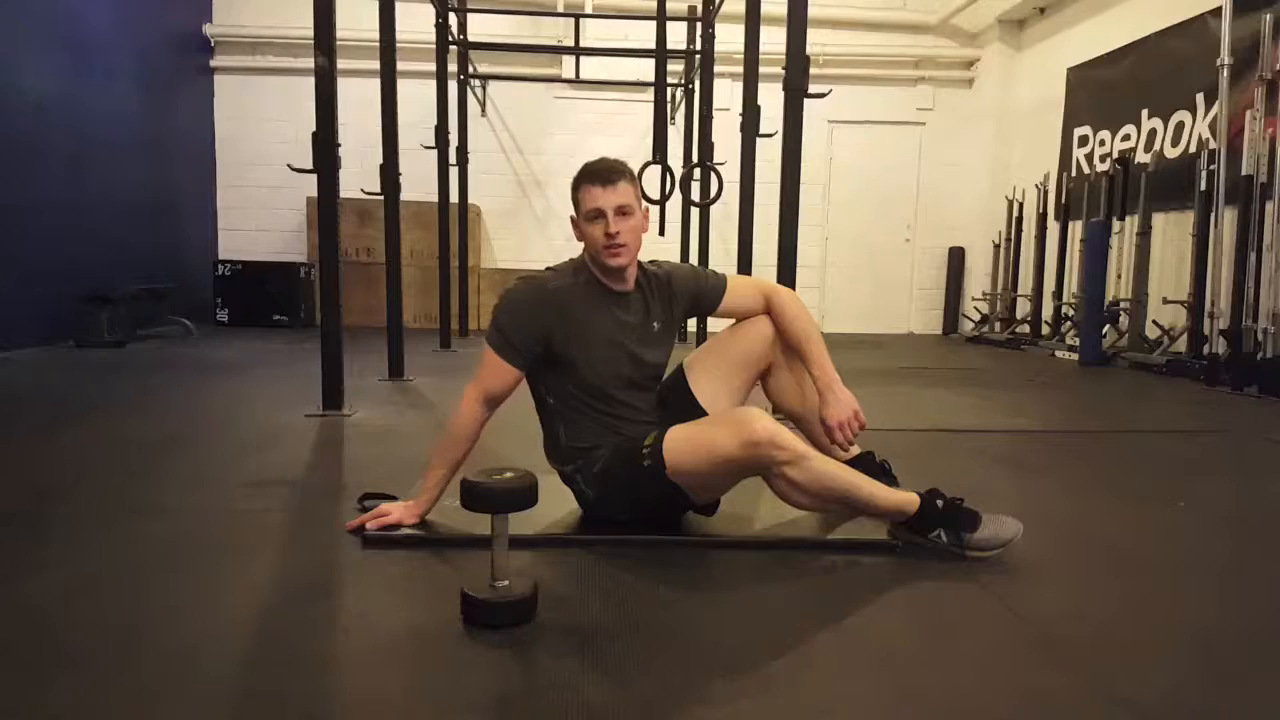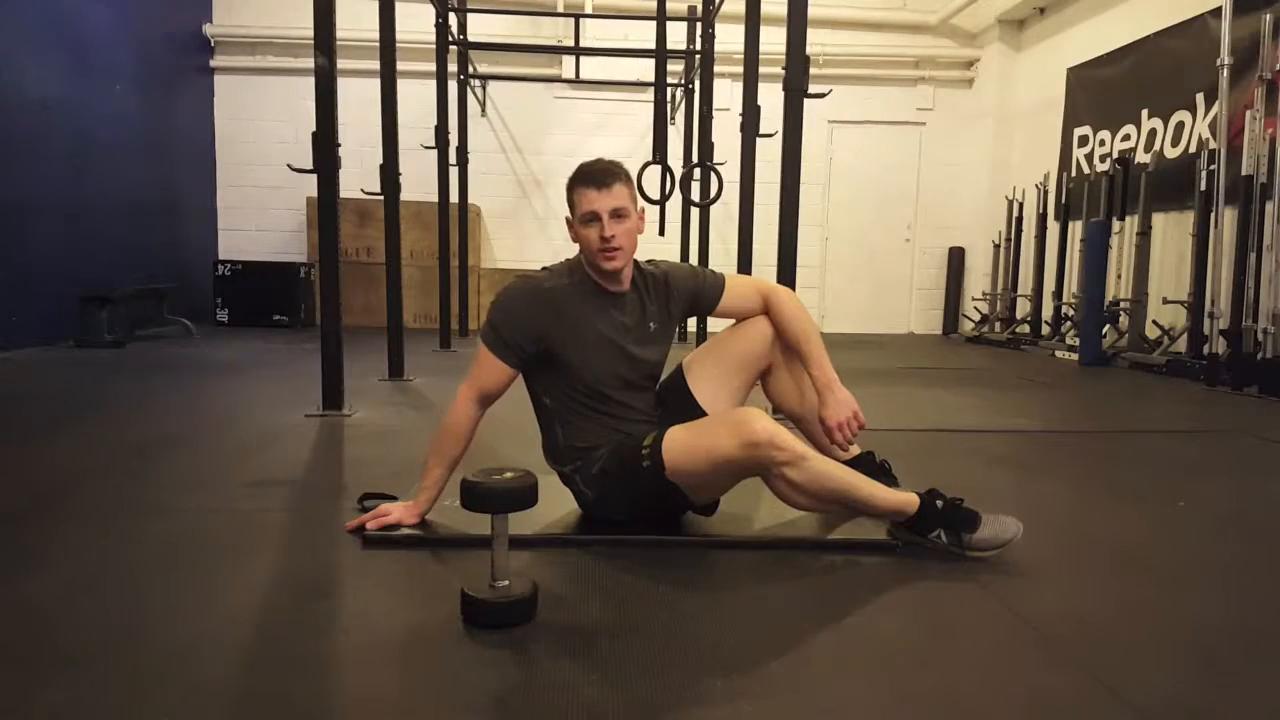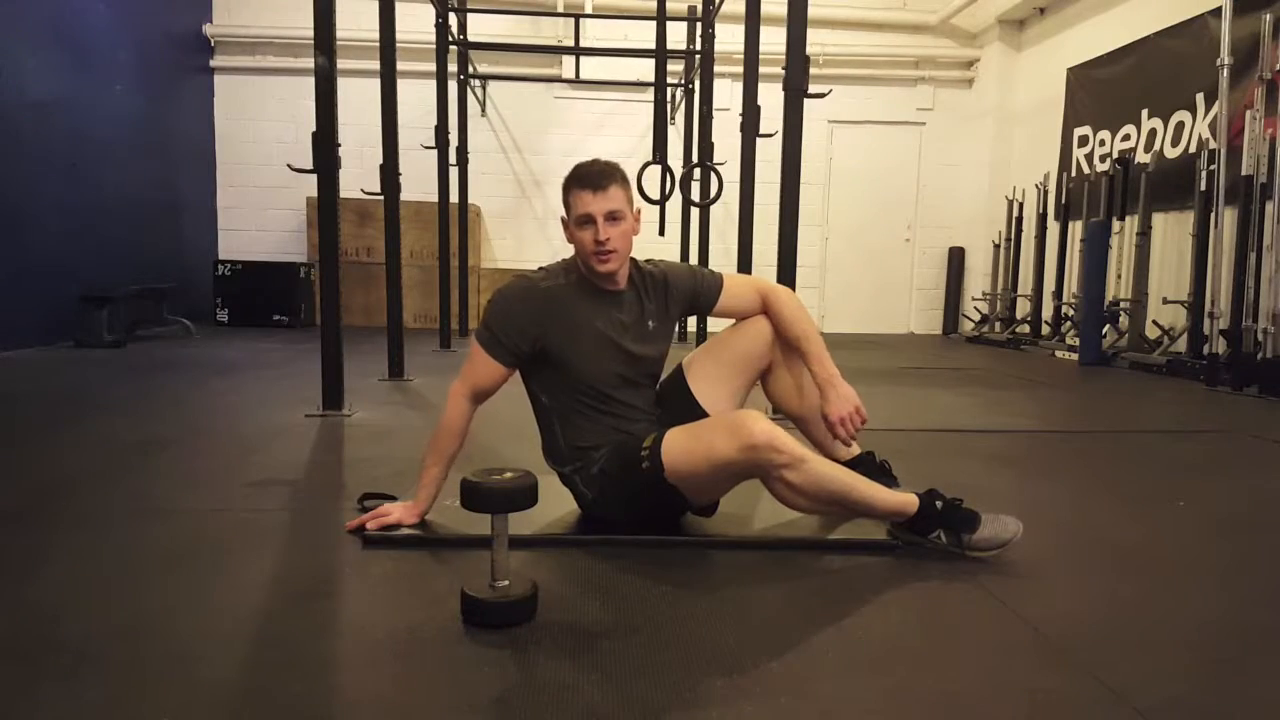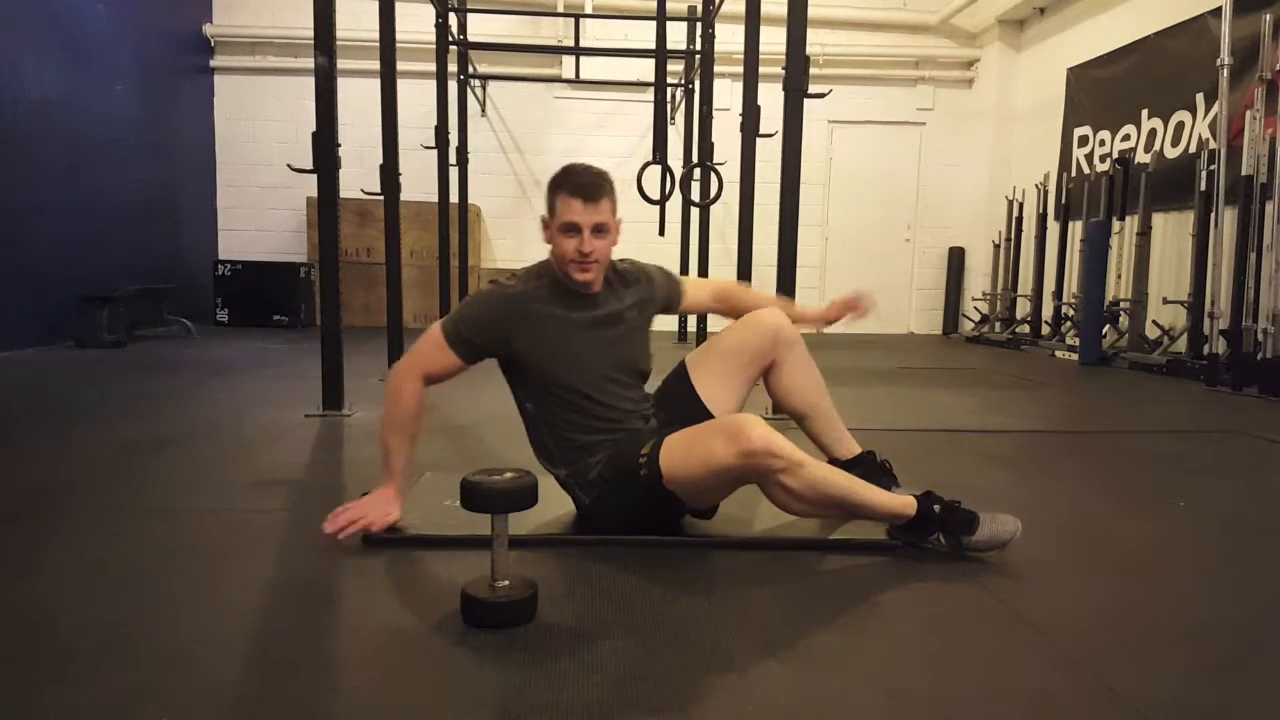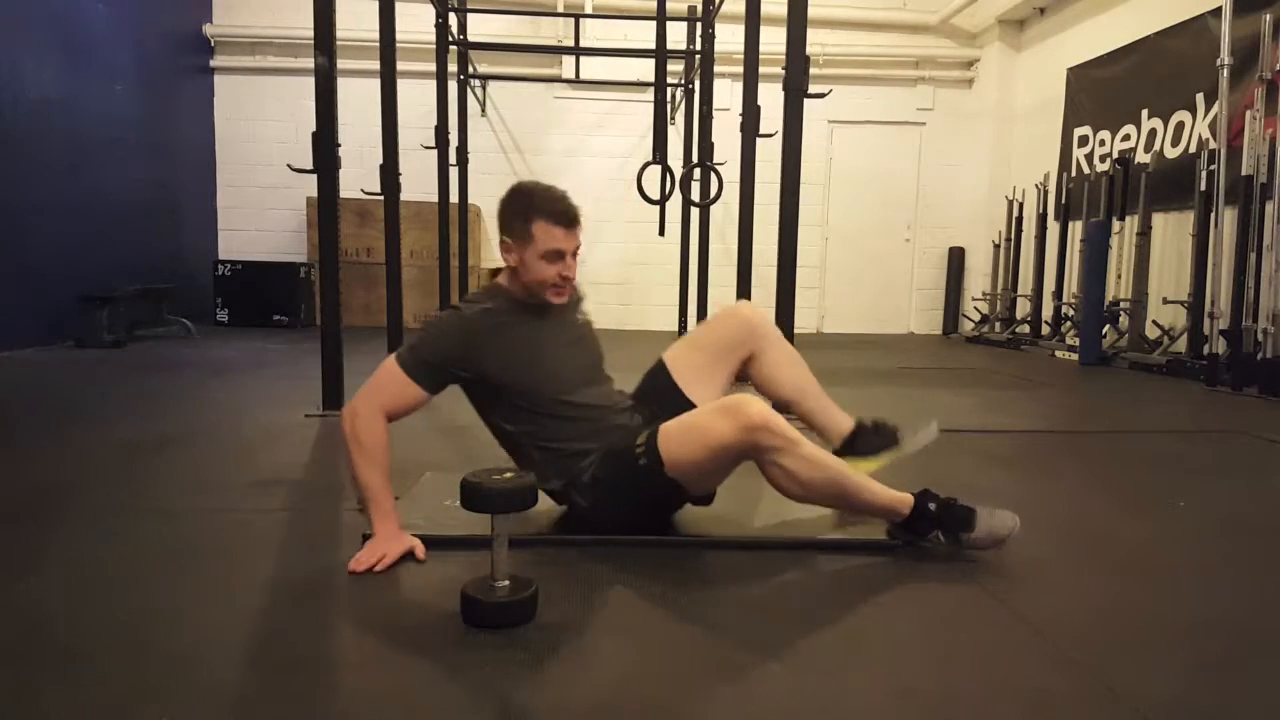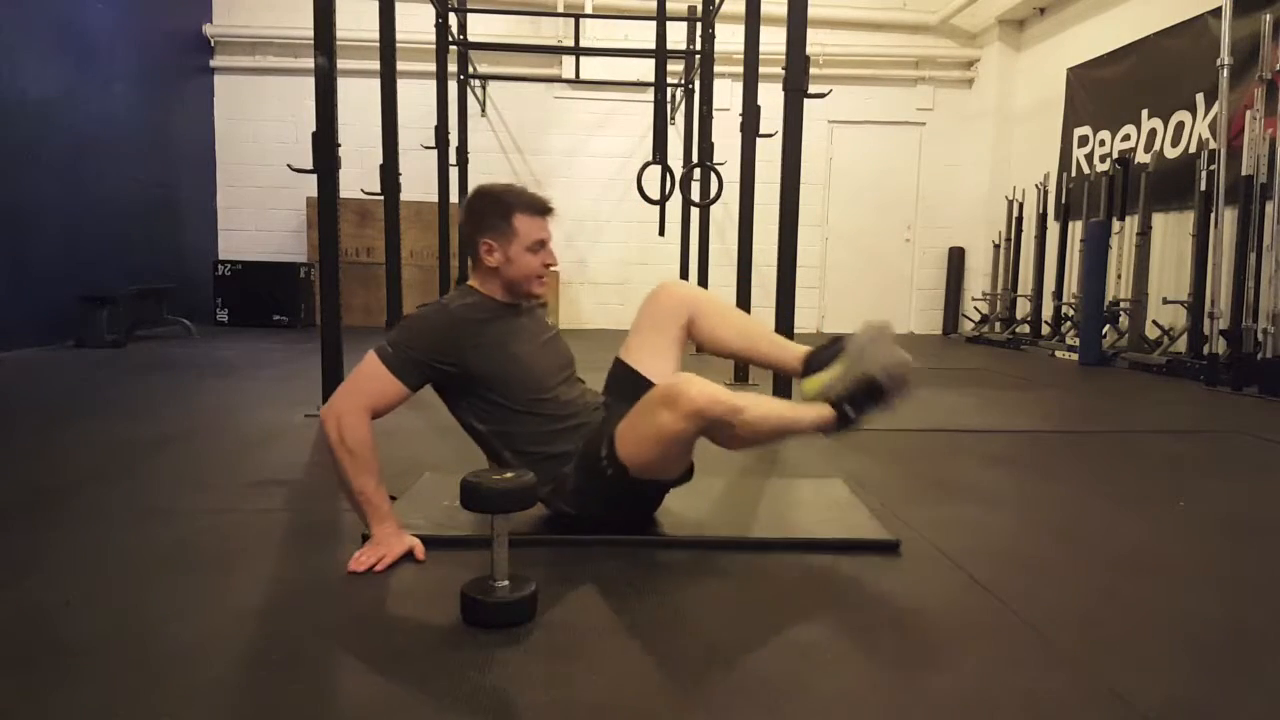
dt=0.3s
person 1, frame 1
left shoulder: (669, 284)
right shoulder: (540, 301)
left elbow: (777, 297)
right elbow: (481, 400)
left wrist: (832, 388)
right wrist: (422, 502)
left hip: (661, 437)
right hip: (611, 480)
left knee: (769, 332)
right knee: (757, 433)
left ankle: (859, 466)
right ankle: (921, 516)
person 1, frame 2
left shoulder: (667, 283)
right shoulder: (534, 302)
left elbow: (776, 297)
right elbow: (473, 399)
left wrist: (831, 388)
right wrist: (420, 504)
left hip: (658, 436)
right hip: (610, 481)
left knee: (767, 334)
right knee: (755, 433)
left ankle: (861, 470)
right ankle: (921, 516)
person 1, frame 3
left shoulder: (662, 282)
right shoulder: (531, 301)
left elbow: (769, 295)
right elbow: (465, 395)
left wrist: (833, 383)
right wrist: (420, 501)
left hip: (660, 433)
right hip: (611, 482)
left knee: (770, 333)
right knee: (754, 436)
left ankle: (862, 470)
right ankle: (922, 516)
person 1, frame 4
left shoulder: (634, 281)
right shoulder: (508, 307)
left elbow: (717, 292)
right elbow: (409, 375)
left wrist: (809, 312)
right wrist: (391, 491)
left hip: (656, 431)
right hip: (611, 485)
left knee: (769, 327)
right knee: (751, 441)
left ankle: (862, 470)
right ankle: (919, 518)
person 1, frame 5
left shoulder: (560, 294)
right shoulder: (467, 330)
right elbow: (363, 412)
right wrist: (386, 526)
left hip: (637, 426)
right hip: (608, 485)
left knee: (742, 322)
right knee: (750, 418)
left ankle: (854, 444)
right ankle: (914, 515)
person 1, frame 6
left shoulder: (521, 299)
right shoulder: (444, 327)
right elbow: (341, 415)
right wrist: (385, 527)
left hip: (606, 426)
right hip: (590, 485)
left knee: (674, 299)
right knee: (688, 397)
left ankle: (815, 368)
right ankle: (837, 412)
